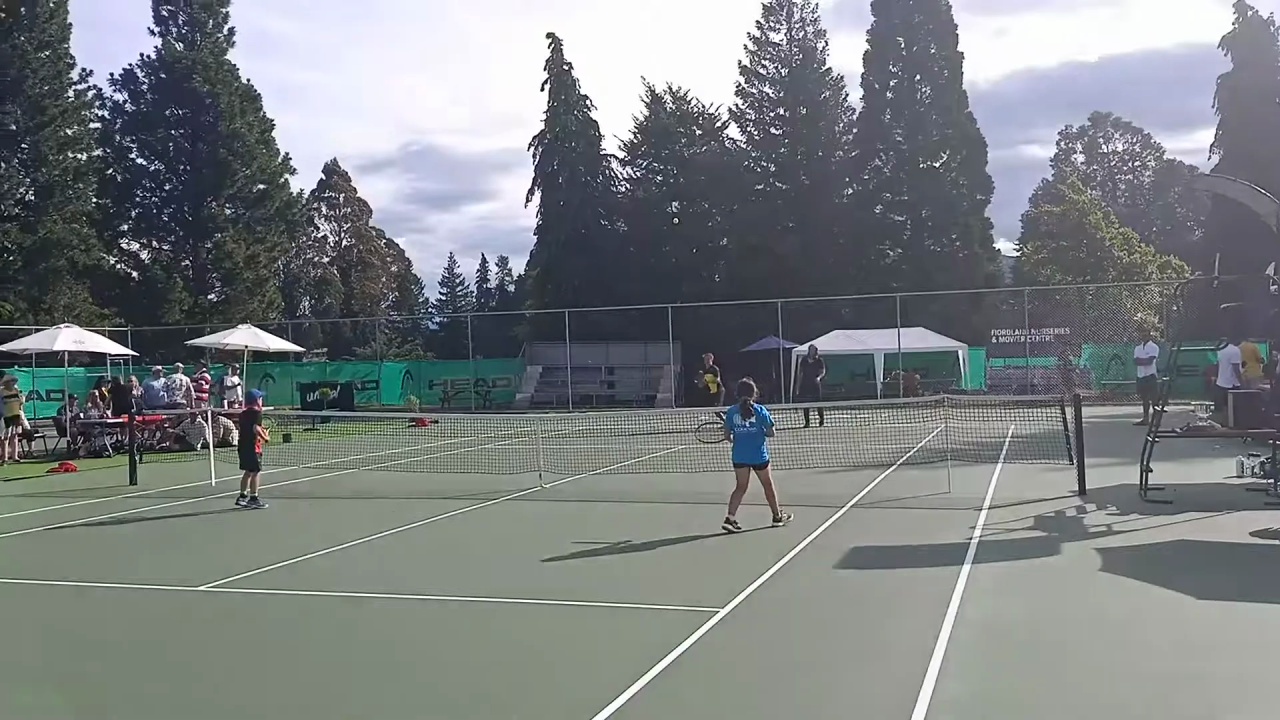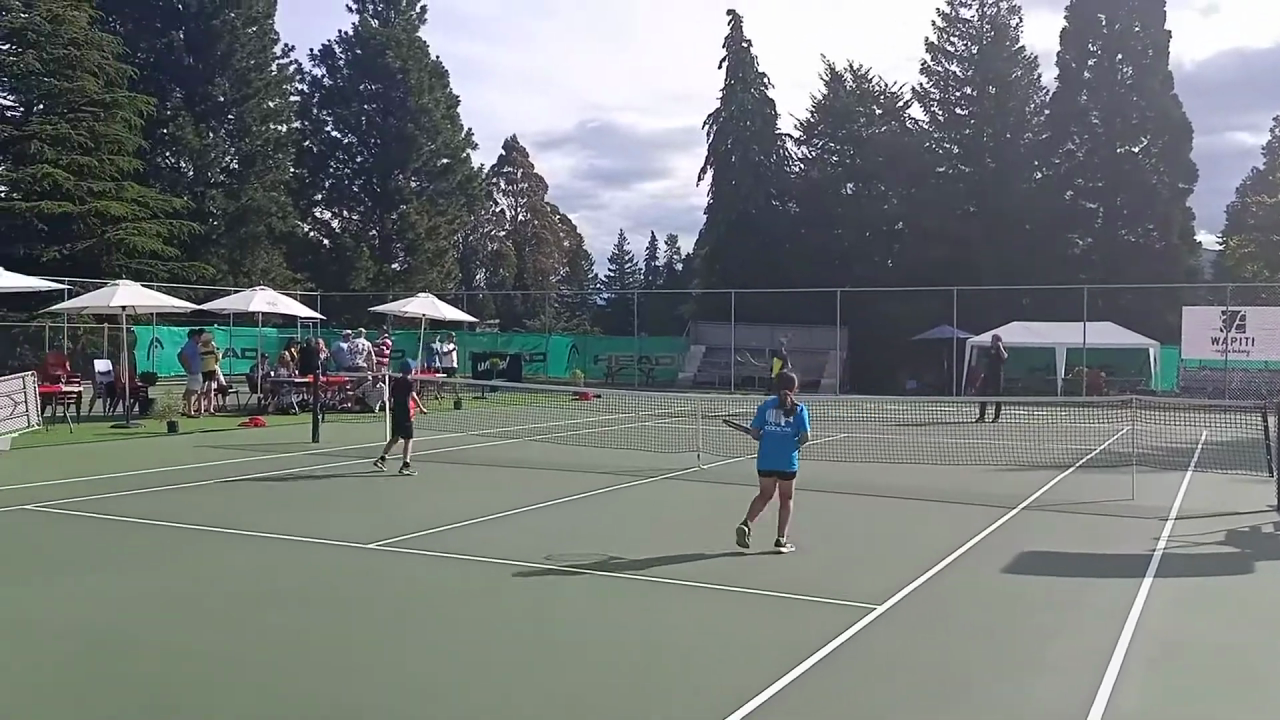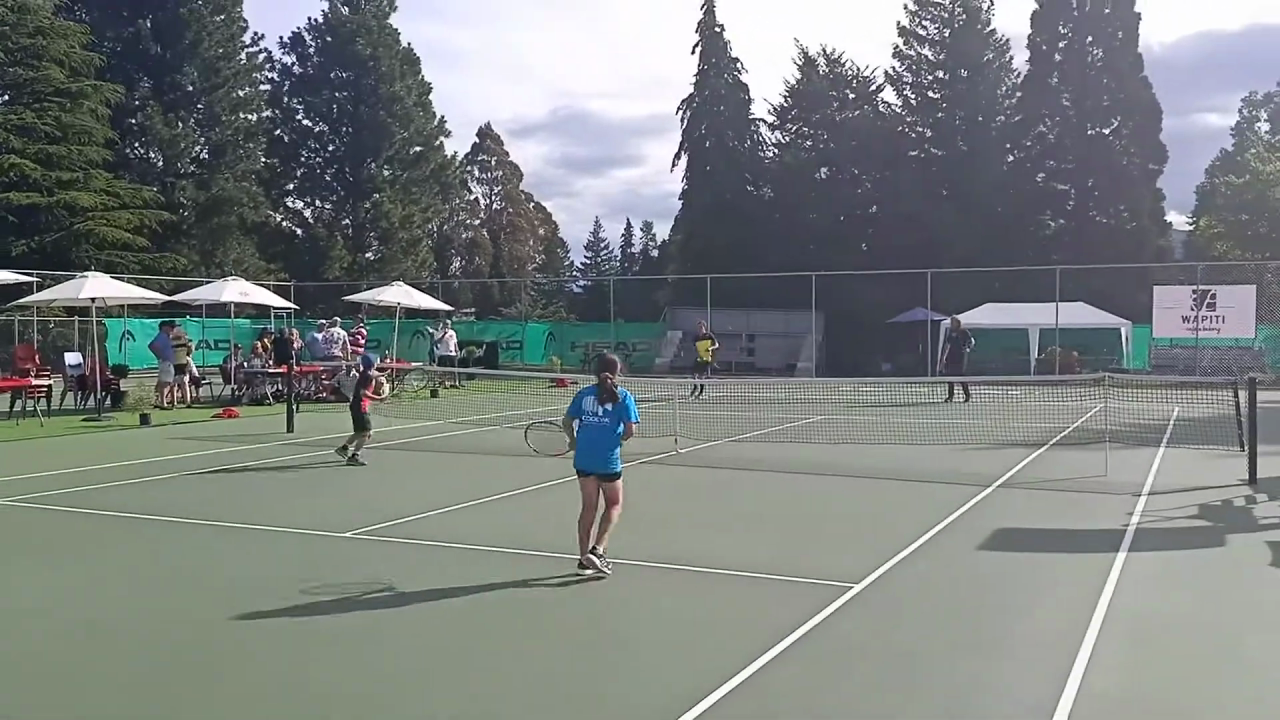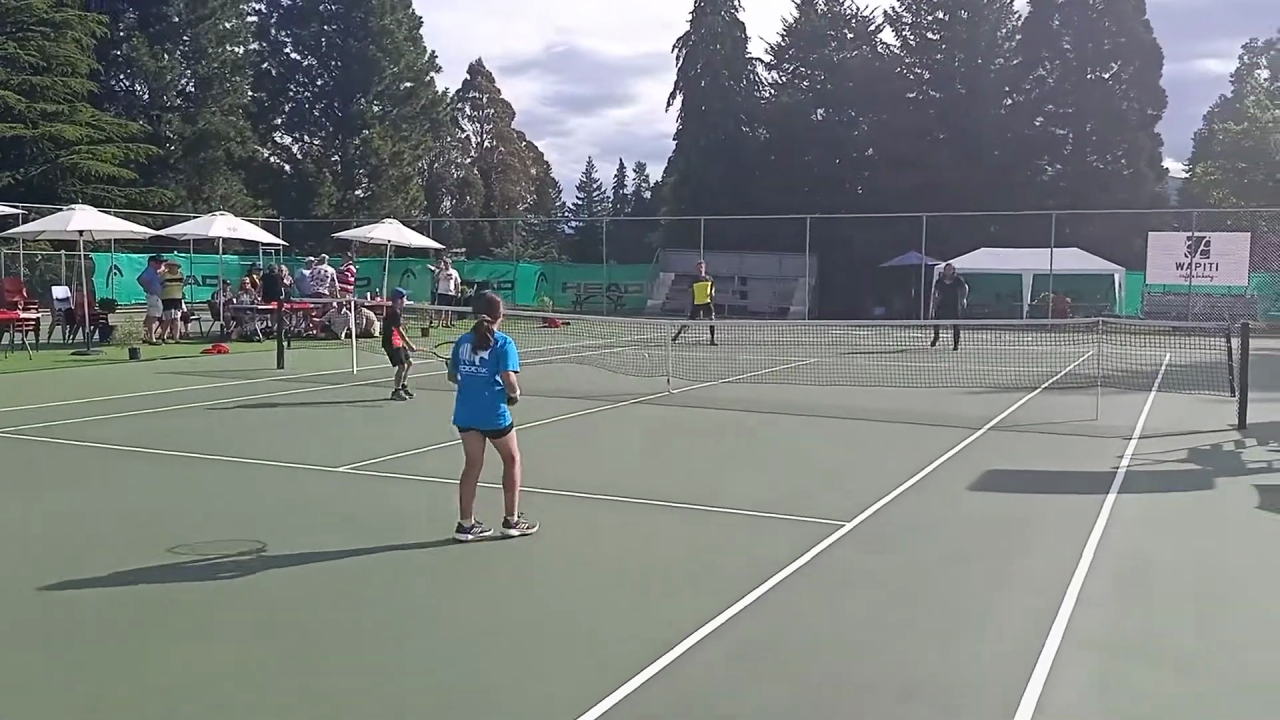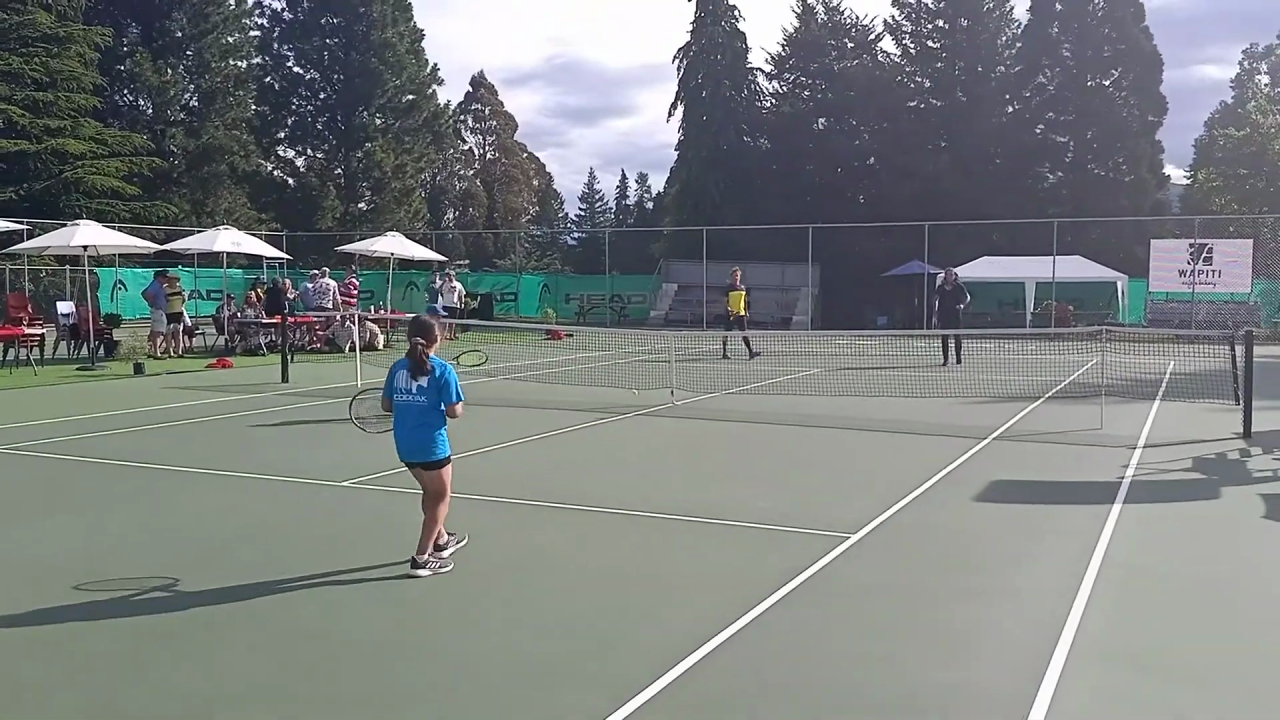
dt=1s
person 1, frame 1
left shoulder: (731, 411)
right shoulder: (760, 410)
left elbow: (727, 435)
right elbow: (770, 432)
left hip: (739, 456)
right hip: (758, 454)
left knee: (741, 487)
right knee: (768, 484)
left ankle: (730, 518)
right ankle: (777, 516)
person 1, frame 2
left shoulder: (765, 406)
right shoulder: (798, 409)
left elbow: (755, 433)
right elbow: (805, 437)
right wrist: (795, 443)
left hip: (765, 460)
right hip: (786, 461)
left knee: (764, 495)
right knee: (786, 499)
left ankle: (745, 524)
right ankle: (781, 540)
person 1, frame 3
left shoulder: (583, 394)
right shoulder: (623, 396)
left elbow: (567, 422)
right elbow: (630, 430)
left wrist: (574, 440)
left hip: (583, 459)
right hip: (608, 459)
left knee: (589, 507)
right knee: (614, 504)
left ankle: (586, 559)
right ankle: (597, 550)
person 1, frame 4
left shoulder: (463, 341)
right shoulder: (504, 343)
left elbow: (452, 375)
right elbow: (508, 379)
right wrist: (515, 393)
left hip: (465, 413)
right hip: (494, 413)
left knee: (472, 465)
right knee: (512, 461)
left ankle: (466, 523)
right ankle: (512, 520)
person 1, frame 5
left shoulder: (397, 367)
right shoulder: (443, 370)
left elbow: (387, 405)
right elbow: (453, 412)
right wrist: (460, 407)
left hip: (405, 444)
right hip: (431, 443)
left knee: (430, 491)
right knee: (441, 497)
left ankle: (440, 540)
right ankle: (421, 558)
